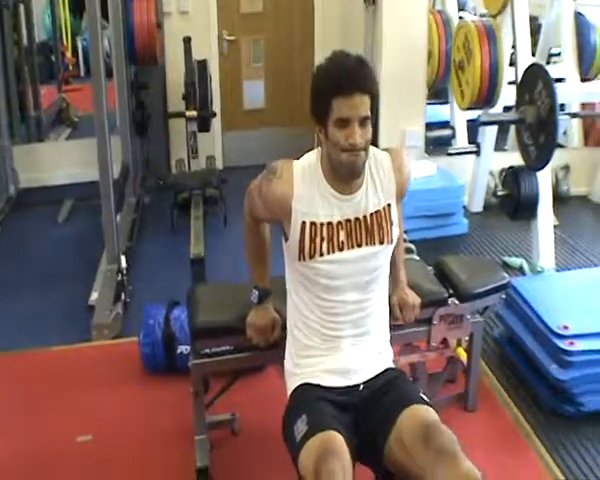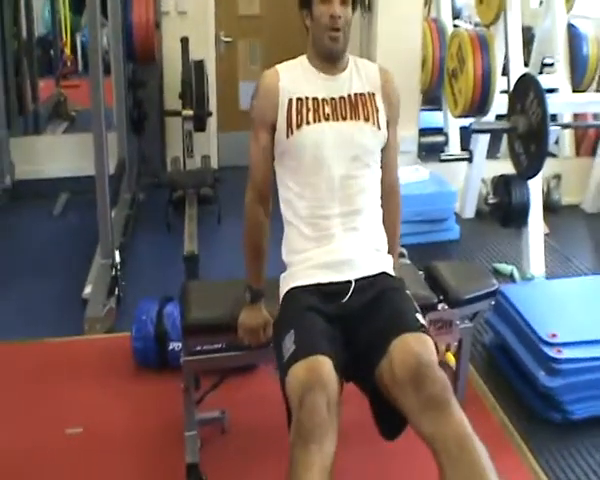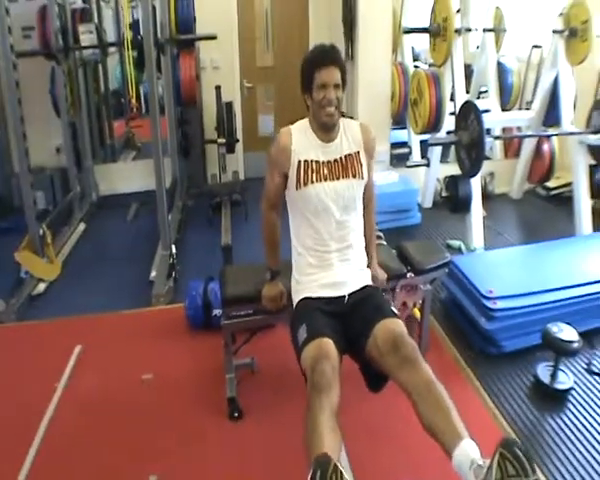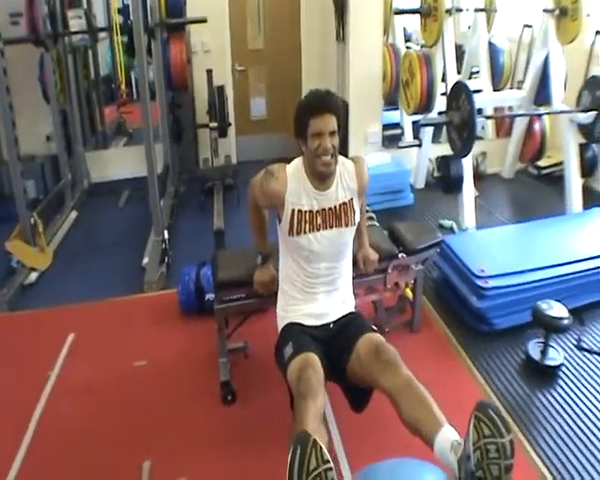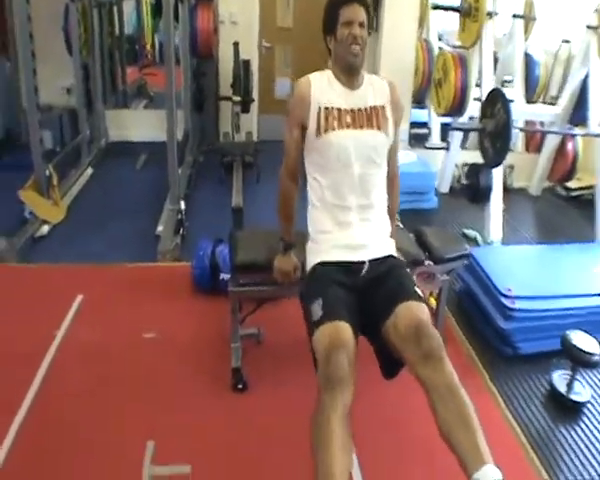
dt=1s
person 1, frame 1
left shoulder: (395, 170)
right shoulder: (286, 185)
right elbow: (252, 213)
right wrist: (261, 298)
left hip: (378, 371)
right hip: (315, 380)
person 1, frame 2
left shoulder: (381, 84)
right shoulder: (276, 86)
right elbow: (258, 198)
left wrist: (392, 268)
right wrist: (254, 297)
left hip: (373, 275)
right hip: (308, 282)
left knee: (430, 387)
right knee: (315, 406)
person 1, frame 3
left shoulder: (363, 137)
right shoulder: (286, 144)
right elbow: (270, 210)
right wrist: (273, 276)
left hip: (359, 284)
right hip: (313, 293)
left knee: (405, 352)
right knee: (323, 374)
person 1, frame 4
left shoulder: (357, 172)
right shoulder: (279, 183)
right elbow: (253, 198)
right wrist: (264, 261)
left hip: (343, 311)
right hip: (299, 320)
left knee: (386, 359)
right knee: (308, 380)
person 1, frame 5
left shoulder: (389, 94)
right shoulder: (307, 92)
right elbow: (289, 176)
right wrist: (286, 246)
left hip: (380, 253)
right hip: (330, 257)
left knee: (427, 344)
right knee: (337, 369)
